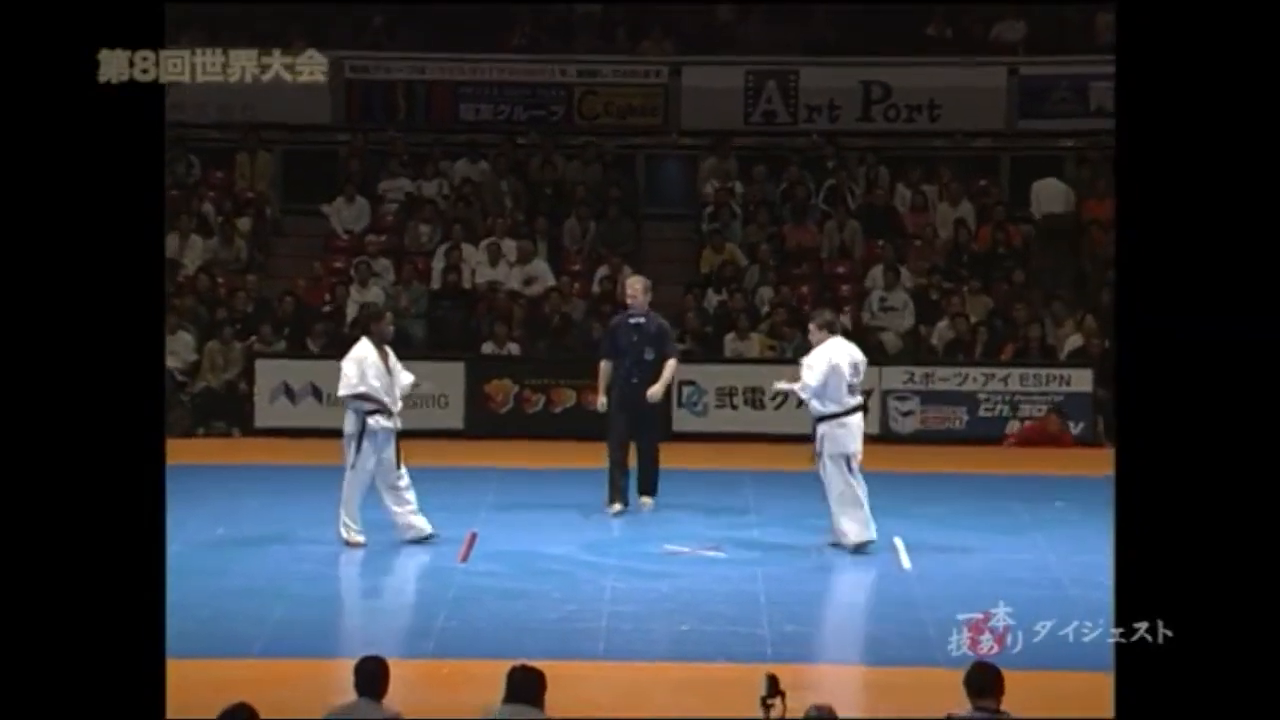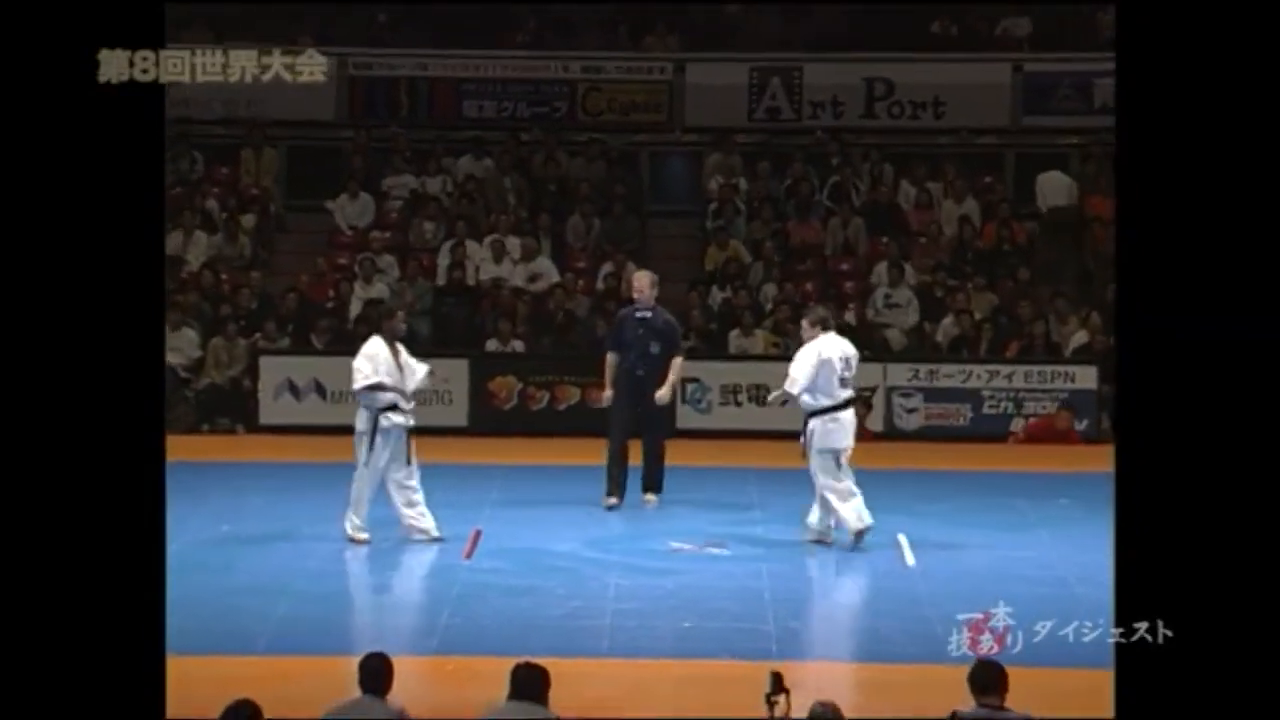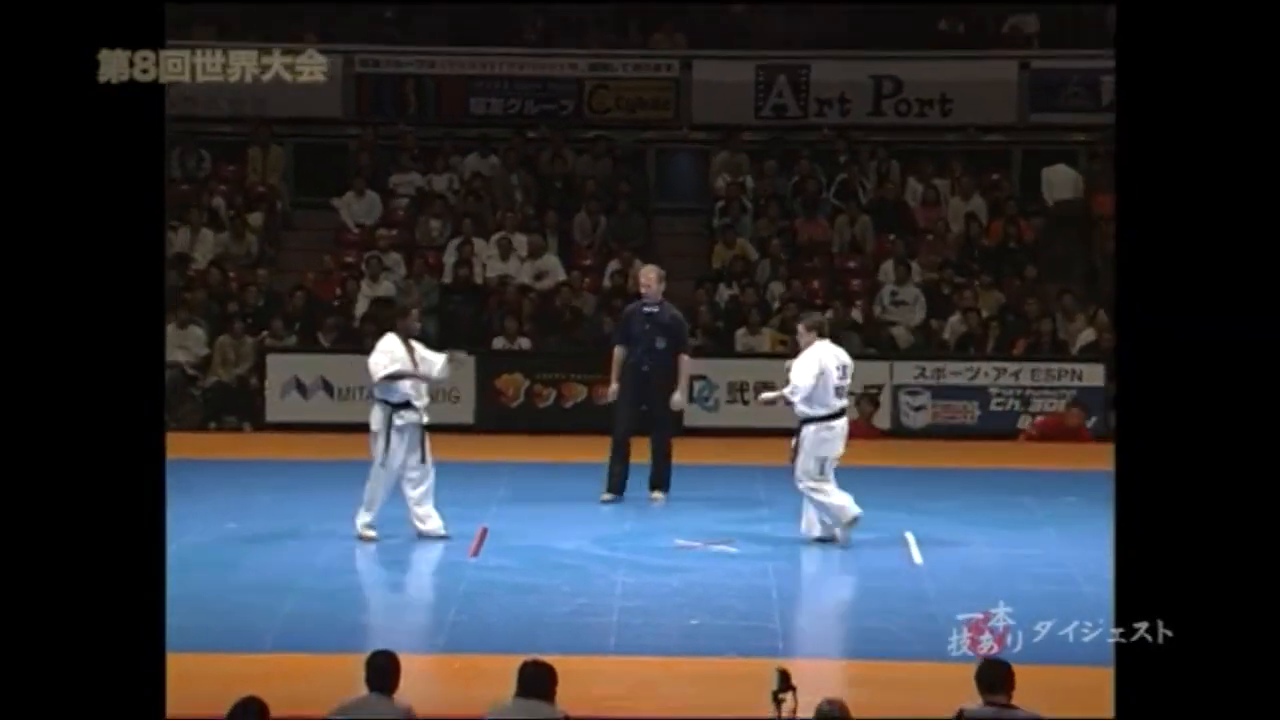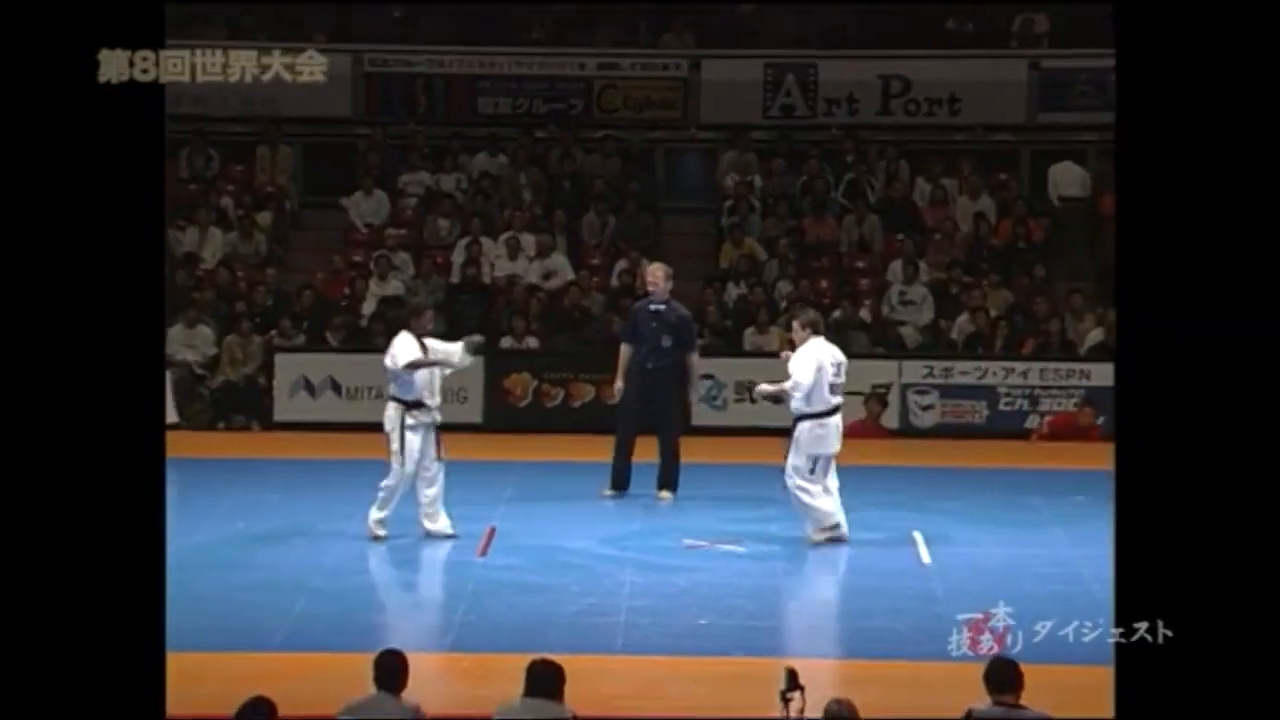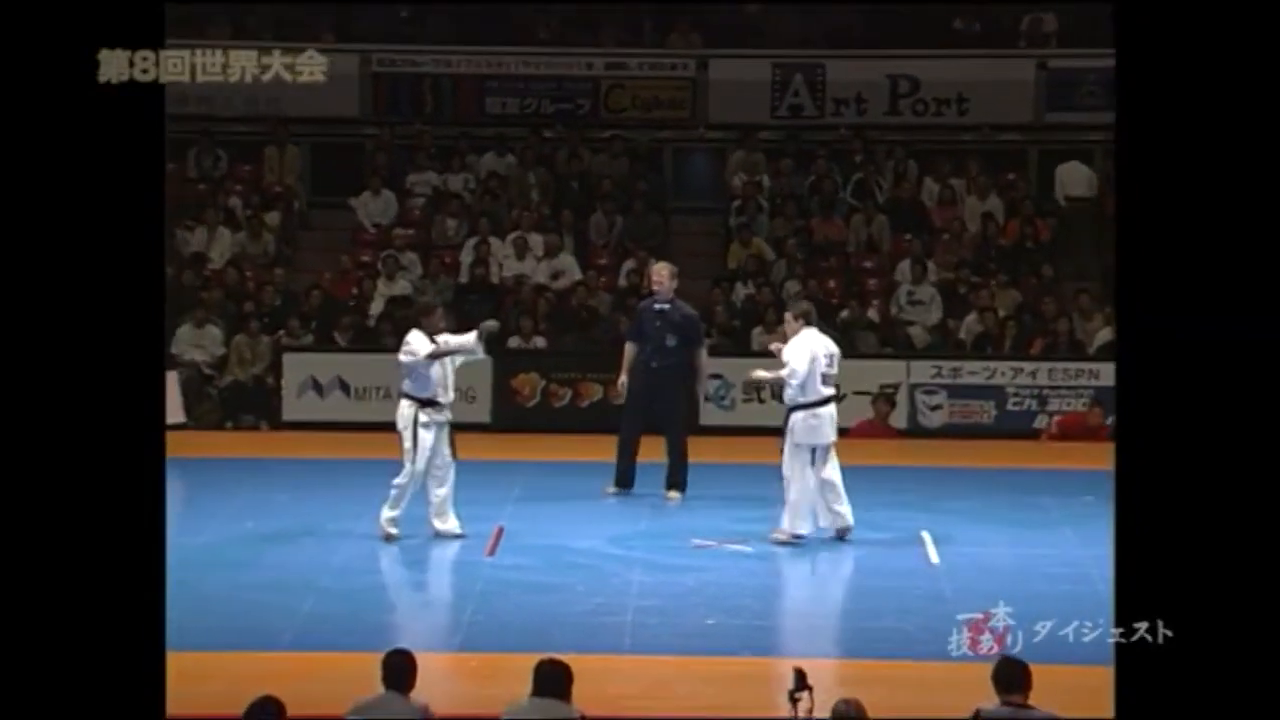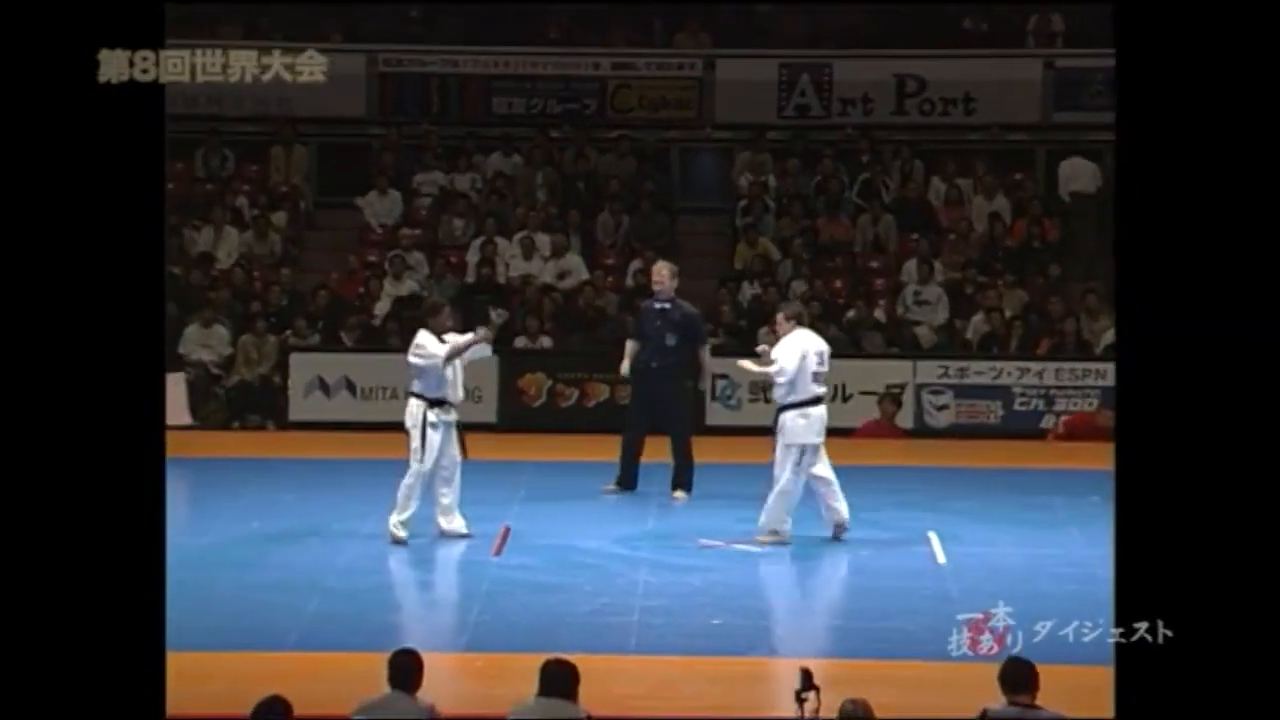
dt=0.1s
person 1, frame 1
left shoulder: (386, 352)
right shoulder: (358, 353)
left elbow: (400, 378)
right elbow: (349, 389)
right wrist: (376, 399)
left hip: (386, 423)
right hip: (364, 424)
left knee: (396, 477)
right knee: (357, 479)
left ankle: (414, 526)
right ankle: (350, 531)
person 1, frame 2
left shoulder: (398, 349)
right shoulder: (370, 350)
left elbow: (414, 371)
right elbow: (364, 381)
left wrist: (433, 374)
right wrist: (394, 389)
left hip: (399, 420)
right hip: (376, 421)
left knee: (406, 475)
right knee: (367, 476)
left ankle: (421, 527)
right ankle: (355, 528)
person 1, frame 3
left shoulder: (414, 347)
right shoulder: (386, 345)
left elbow: (436, 362)
right elbow: (384, 374)
left wrist: (452, 360)
right wrist: (415, 375)
left hip: (413, 417)
right hip: (390, 418)
left knee: (420, 471)
right knee: (383, 473)
left ankle: (427, 524)
right ankle: (364, 524)
person 1, frame 4
left shoulder: (429, 344)
right shoulder: (400, 344)
left elbow: (456, 352)
right elbow: (408, 363)
left wrist: (470, 343)
right wrist: (437, 363)
left hip: (425, 416)
right hip: (405, 417)
left knee: (432, 471)
right knee: (402, 472)
left ankle: (435, 524)
right ankle: (377, 520)
person 1, frame 5
left shoulder: (441, 340)
right shoulder: (413, 341)
left elbow: (471, 342)
right elbow: (429, 355)
left wrist: (483, 330)
right wrist: (462, 347)
left hip: (437, 414)
right hip: (417, 415)
left knee: (443, 469)
right knee: (413, 469)
left ankle: (443, 523)
right ankle: (388, 520)
person 1, frame 6
left shoulder: (449, 340)
right shoulder: (422, 343)
left elbow: (479, 343)
right elbow: (445, 357)
left wrist: (492, 325)
right wrist: (473, 340)
left hip: (445, 413)
right hip: (426, 414)
left knee: (449, 469)
right knee: (420, 469)
left ankle: (450, 523)
right ankle: (398, 523)
person 2, frame 1
left shoulder: (821, 354)
right shoulder: (854, 351)
left elbow: (807, 387)
left wrist: (786, 386)
right wrist: (807, 372)
left hip: (834, 425)
right hip: (851, 420)
left knee: (842, 482)
right knee: (840, 478)
left ankle: (860, 534)
right ankle: (846, 531)
person 2, frame 2
left shoulder: (813, 350)
right shoulder: (847, 346)
left elbow: (796, 385)
left wrist: (777, 396)
left hip: (825, 420)
right hip: (844, 416)
left knee: (829, 478)
right knee: (826, 475)
left ankle: (857, 521)
right ankle: (821, 528)
person 2, frame 3
left shoulder: (811, 357)
right shoulder: (841, 354)
left elbow: (798, 391)
left wrist: (772, 396)
left hip: (818, 428)
right hip: (836, 423)
left knee: (808, 480)
right knee: (820, 478)
left ankle: (846, 513)
right ankle: (823, 530)
person 2, frame 4
left shoulder: (807, 353)
right shoulder: (835, 351)
left elbow: (799, 387)
left wrist: (770, 389)
right wrist: (794, 362)
left hip: (813, 424)
right hip: (830, 420)
left knee: (797, 476)
right knee: (823, 478)
left ankle: (828, 522)
right ankle: (834, 528)
person 2, frame 5
left shoulder: (801, 343)
right shoulder: (827, 343)
left elbow: (794, 375)
left wrist: (766, 376)
right wrist: (784, 355)
left hip: (806, 416)
right hip: (824, 412)
left knee: (797, 472)
right knee: (826, 470)
left ankle: (794, 528)
right ankle: (841, 521)
person 2, frame 6
left shoulder: (793, 342)
right shoulder: (818, 342)
left elbow: (783, 372)
left wrist: (754, 368)
right wrist: (771, 356)
left hip: (797, 415)
right hip: (814, 411)
left knee: (786, 473)
right knee: (818, 468)
left ankle: (775, 527)
right ankle: (838, 517)
person 3, frame 1
left shoulder: (660, 327)
right shoulder: (617, 325)
left elbow: (671, 360)
right elbow: (606, 360)
left wrist: (660, 385)
right wrist: (602, 393)
left hip: (649, 393)
right hip: (621, 391)
left knee: (648, 445)
right knee: (617, 445)
left ankle: (646, 492)
right ankle: (618, 499)
person 3, frame 2
left shoulder: (667, 322)
right shoulder: (623, 318)
left elbow: (677, 357)
right elbow: (613, 352)
left wrist: (668, 387)
right wrist: (608, 385)
left hip: (654, 388)
right hip: (626, 384)
left knee: (654, 441)
right knee: (617, 438)
left ankle: (651, 490)
right ankle: (614, 492)
person 3, frame 3
left shoulder: (674, 318)
right shoulder: (631, 312)
left elbow: (683, 356)
right elbow: (620, 346)
left wrist: (680, 390)
right wrist: (614, 379)
left hip: (660, 382)
right hip: (632, 379)
left knee: (661, 437)
right knee: (620, 433)
left ankle: (659, 487)
right ankle: (615, 488)
person 3, frame 4
left shoulder: (681, 316)
right shoulder: (638, 310)
left elbow: (691, 353)
right elbow: (627, 344)
left wrist: (692, 387)
right wrist: (620, 377)
left hip: (667, 381)
right hip: (638, 377)
left knee: (668, 436)
right knee: (625, 430)
left ankle: (667, 486)
right ankle: (618, 484)
person 3, frame 5
left shoulder: (687, 315)
right shoulder: (643, 309)
left elbow: (699, 349)
right elbow: (632, 341)
left wrist: (699, 382)
right wrist: (624, 371)
left hip: (673, 381)
right hip: (643, 377)
left knee: (676, 435)
right knee: (629, 429)
left ankle: (675, 486)
right ankle: (622, 482)
person 3, frame 6
left shoulder: (688, 313)
right shoulder: (646, 309)
left elbow: (702, 347)
right elbow: (634, 339)
left wrist: (704, 378)
right wrist: (627, 361)
left hip: (674, 381)
right hip: (645, 377)
left knee: (680, 434)
right knee: (633, 430)
left ankle: (681, 485)
right ankle: (625, 481)
